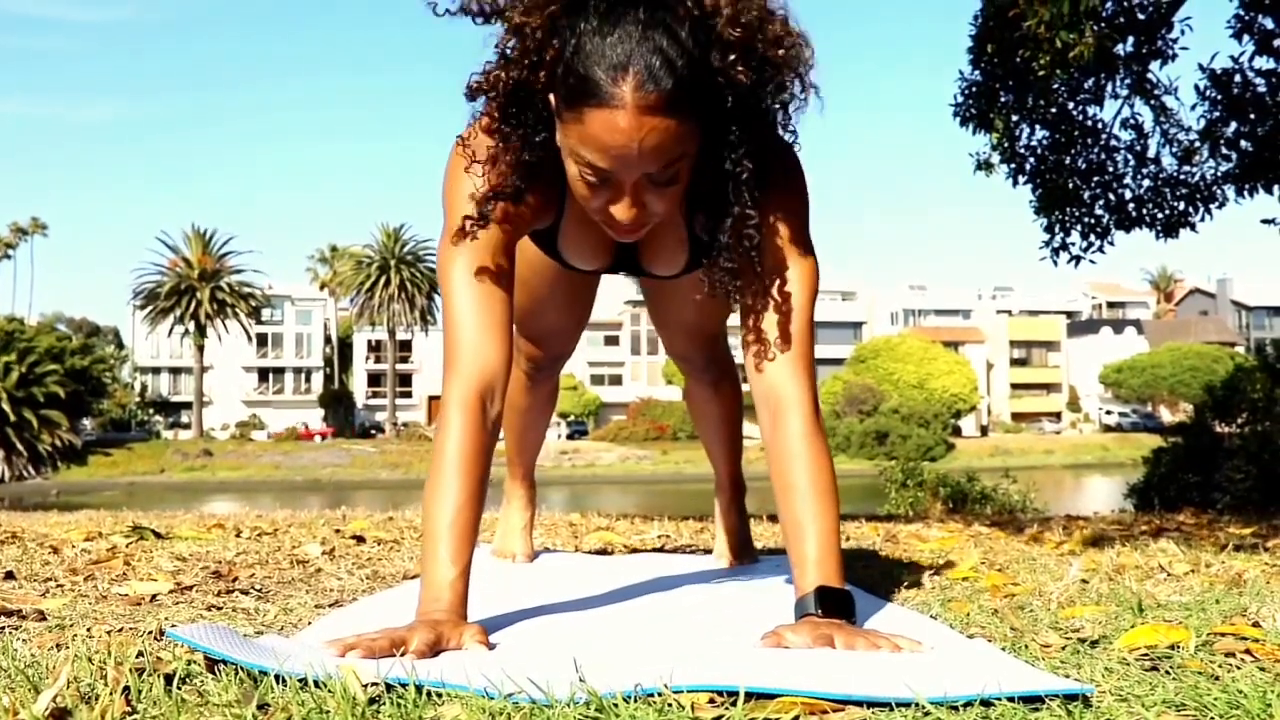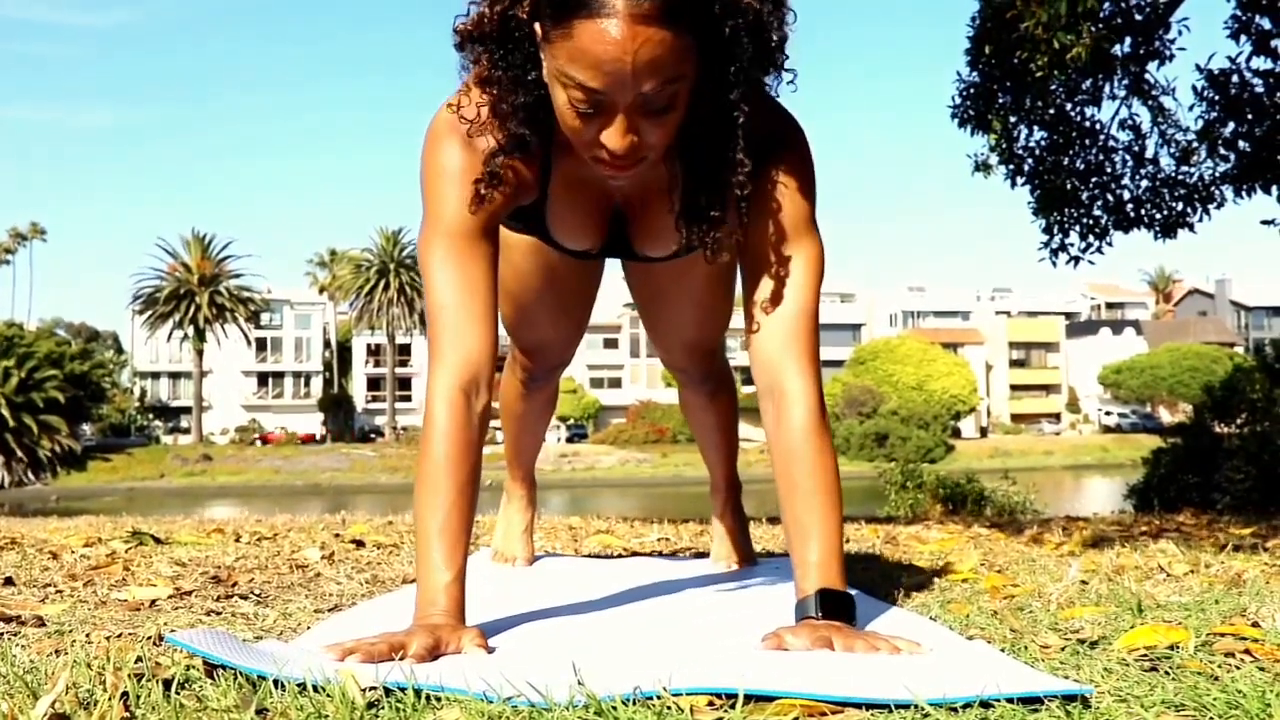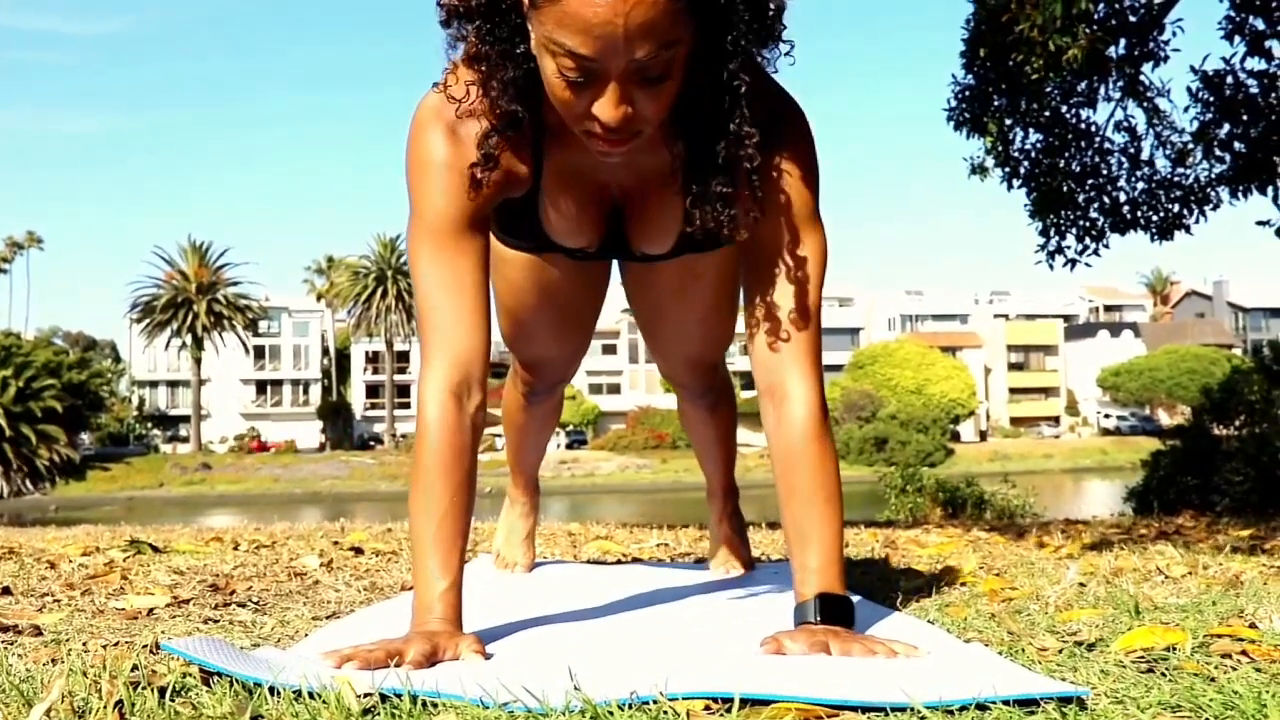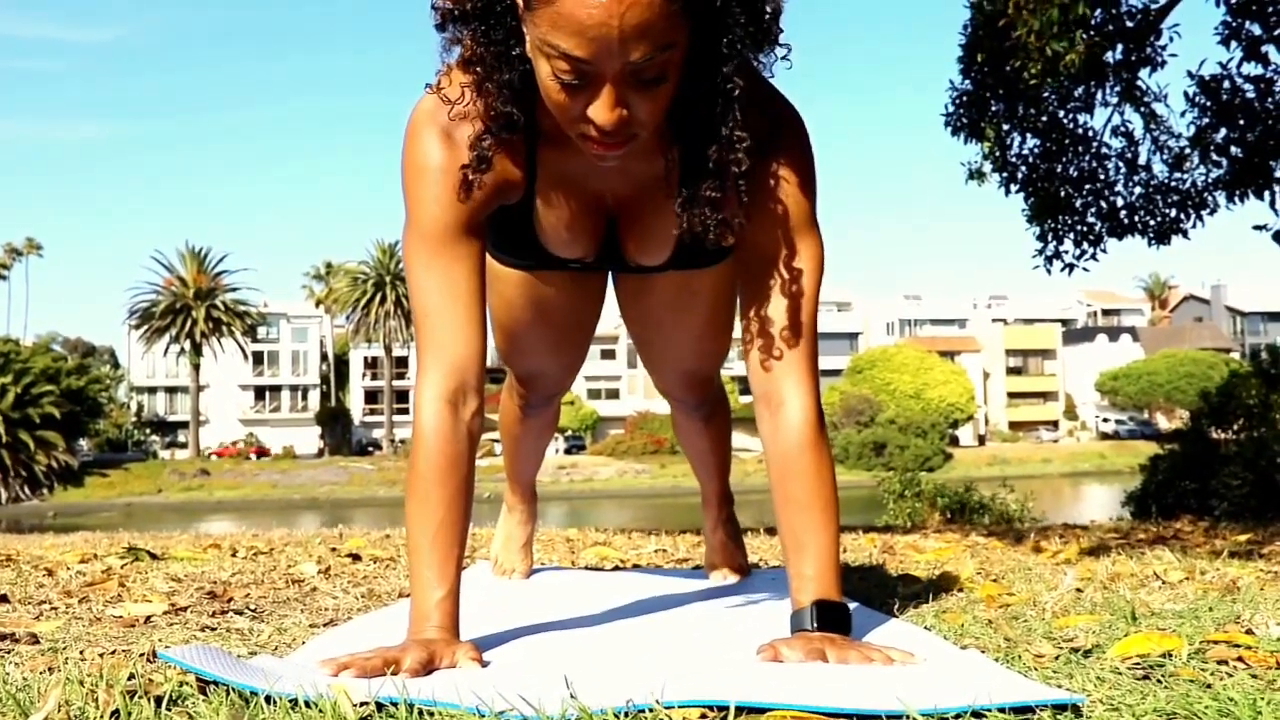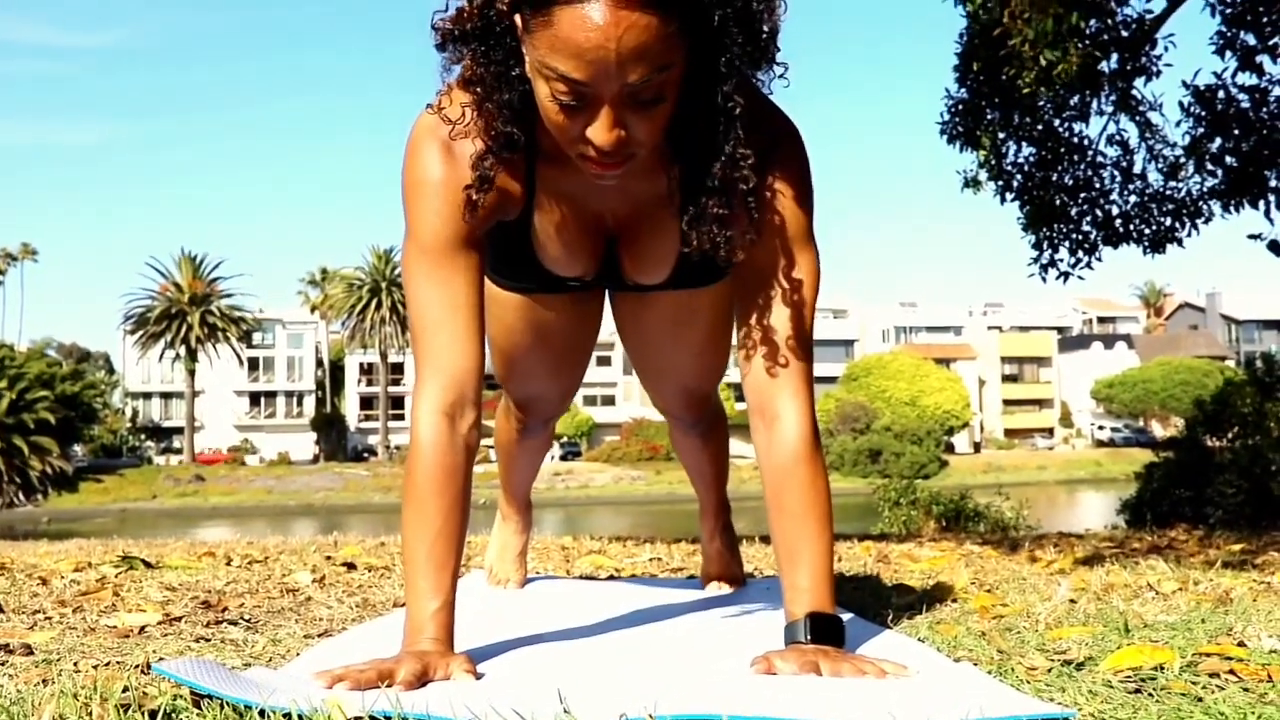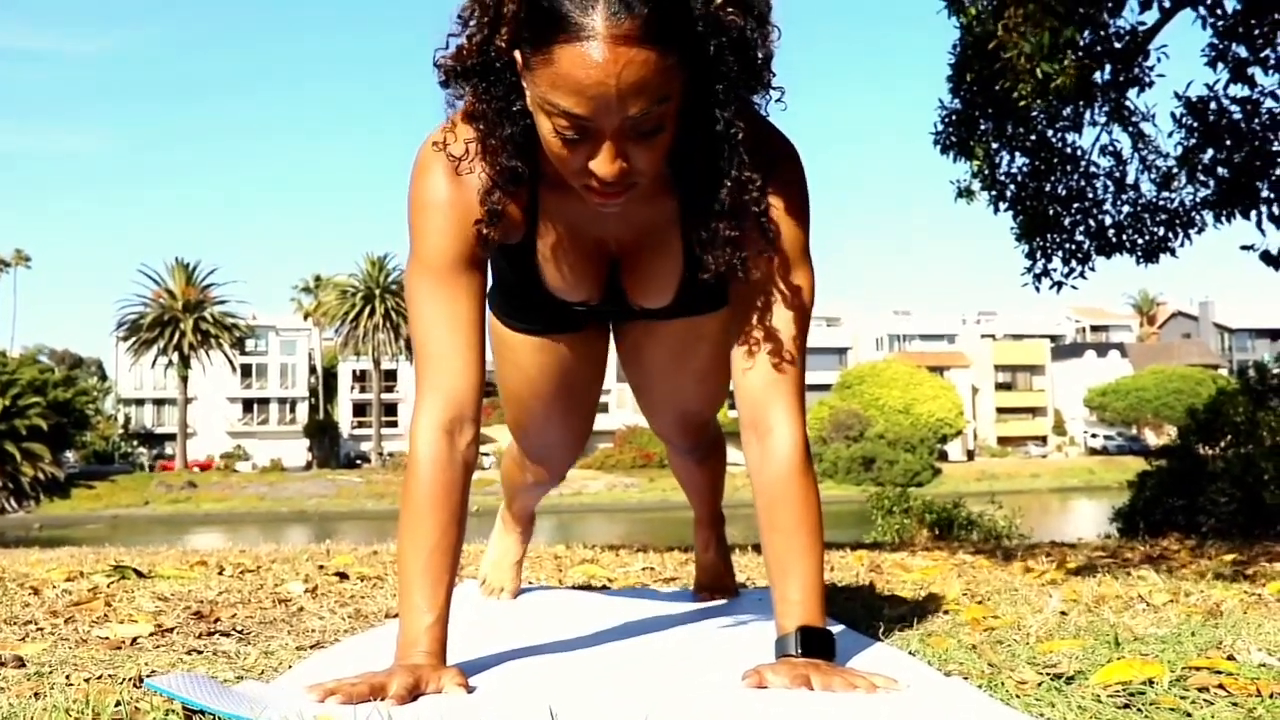
dt=0.4s
person 1, frame 1
left shoulder: (759, 172)
right shoulder: (496, 159)
left elbow: (786, 391)
right elbow: (472, 387)
left wrist: (824, 604)
right wrist: (440, 608)
right hip: (554, 224)
left knee: (702, 355)
right knee: (540, 352)
left ankle: (729, 501)
right ankle: (518, 494)
person 1, frame 2
left shoulder: (759, 143)
right shoulder: (477, 130)
left elbow: (789, 381)
right elbow: (459, 380)
left wrist: (824, 603)
right wrist: (438, 610)
left hip: (685, 223)
right hip: (545, 217)
right knee: (539, 355)
left ankle: (726, 501)
right ankle: (518, 495)
person 1, frame 3
left shoulder: (760, 125)
right shoulder: (463, 119)
left elbow: (791, 380)
right elbow: (452, 382)
left wrist: (824, 609)
right wrist: (435, 618)
left hip: (688, 225)
right hip: (542, 224)
right knee: (542, 368)
left ankle: (724, 508)
right ankle: (521, 500)
person 1, frame 4
left shoulder: (756, 130)
right shoulder: (457, 124)
left elbow: (786, 389)
right elbow: (448, 390)
left wrist: (820, 617)
right wrist: (432, 627)
left hip: (686, 238)
right hip: (536, 237)
right knee: (538, 381)
left ankle: (719, 515)
right ankle: (518, 507)
person 1, frame 5
left shoulder: (756, 146)
right shoulder: (457, 142)
left elbow: (781, 403)
right elbow: (445, 404)
left wrist: (812, 630)
right wrist: (425, 640)
left hip: (682, 261)
right hip: (536, 258)
left ankle: (716, 527)
right ankle: (512, 516)
person 1, frame 6
left shoulder: (755, 171)
right shoulder: (462, 170)
left elbow: (774, 420)
right elbow: (444, 419)
left wrist: (804, 646)
right wrist: (420, 653)
left hip: (687, 297)
right hip: (543, 295)
right knee: (547, 454)
left ankle: (710, 536)
right ankle: (512, 514)
